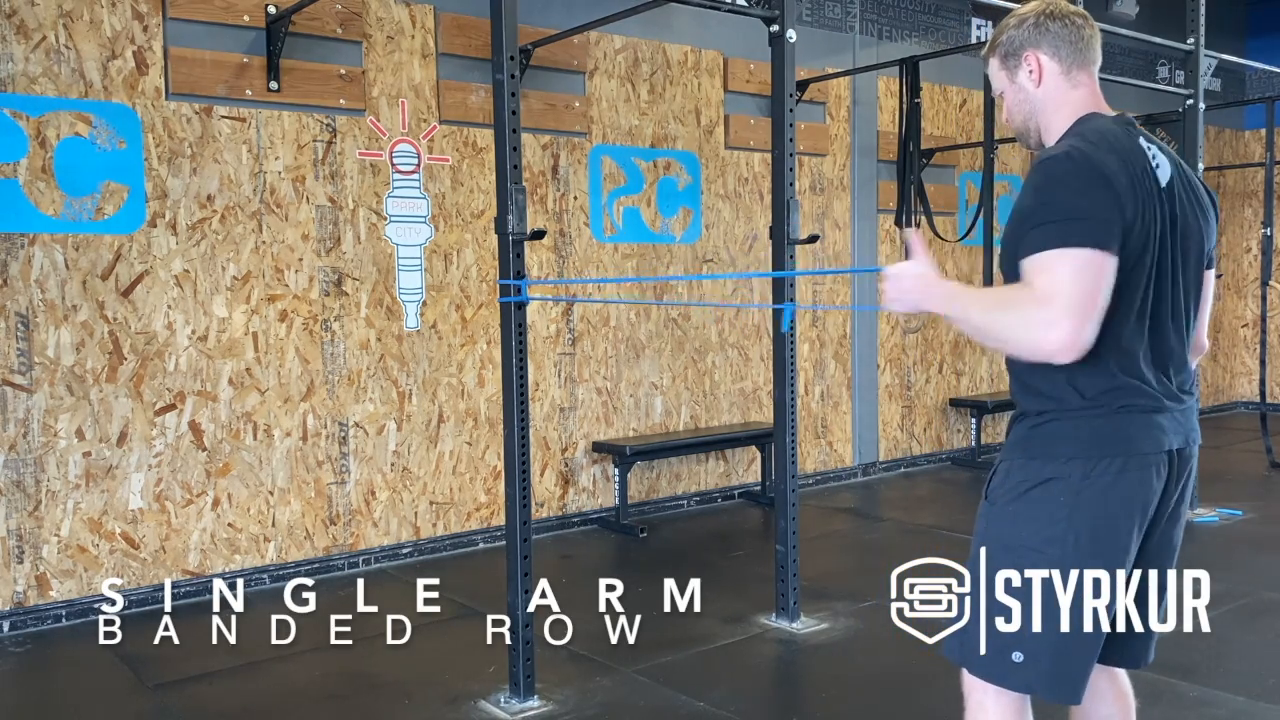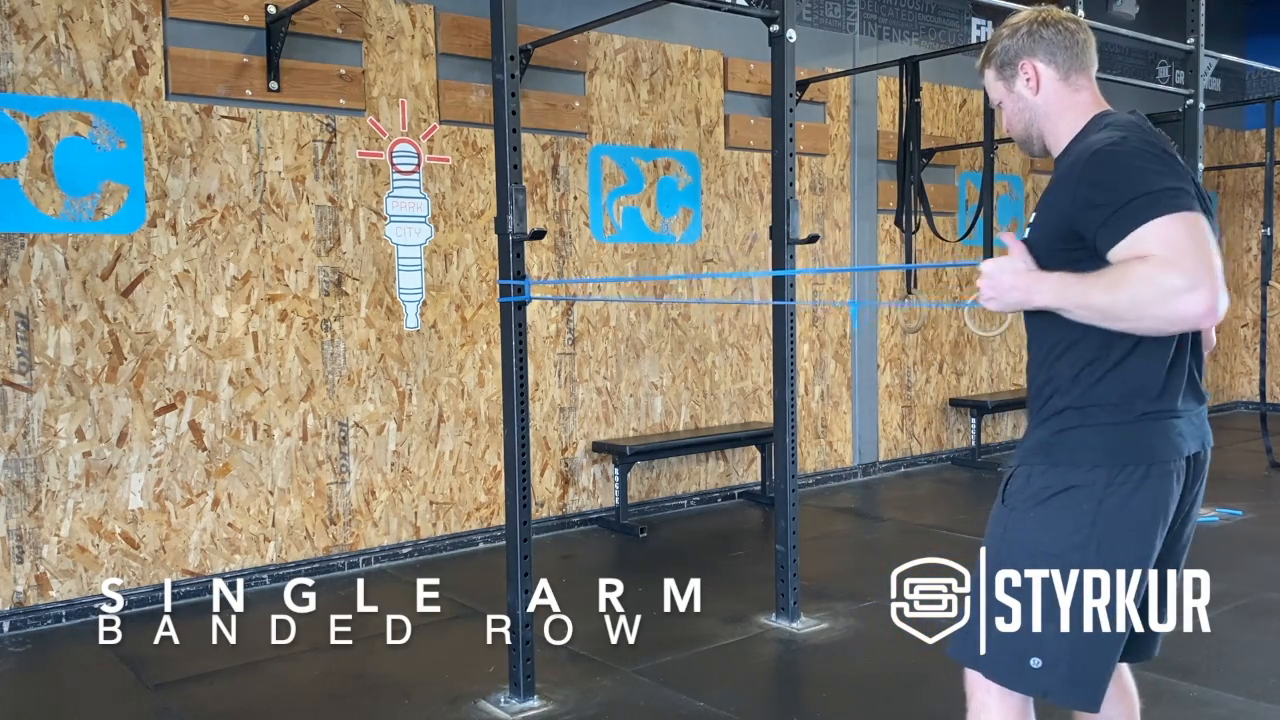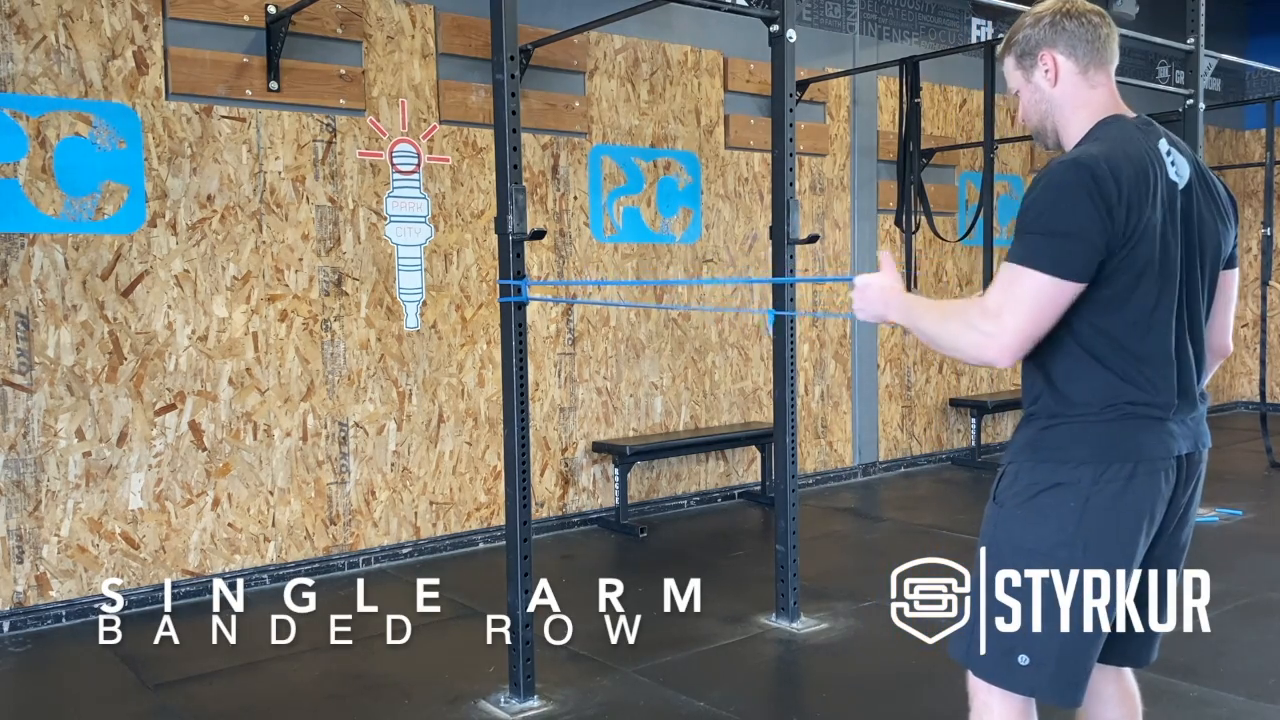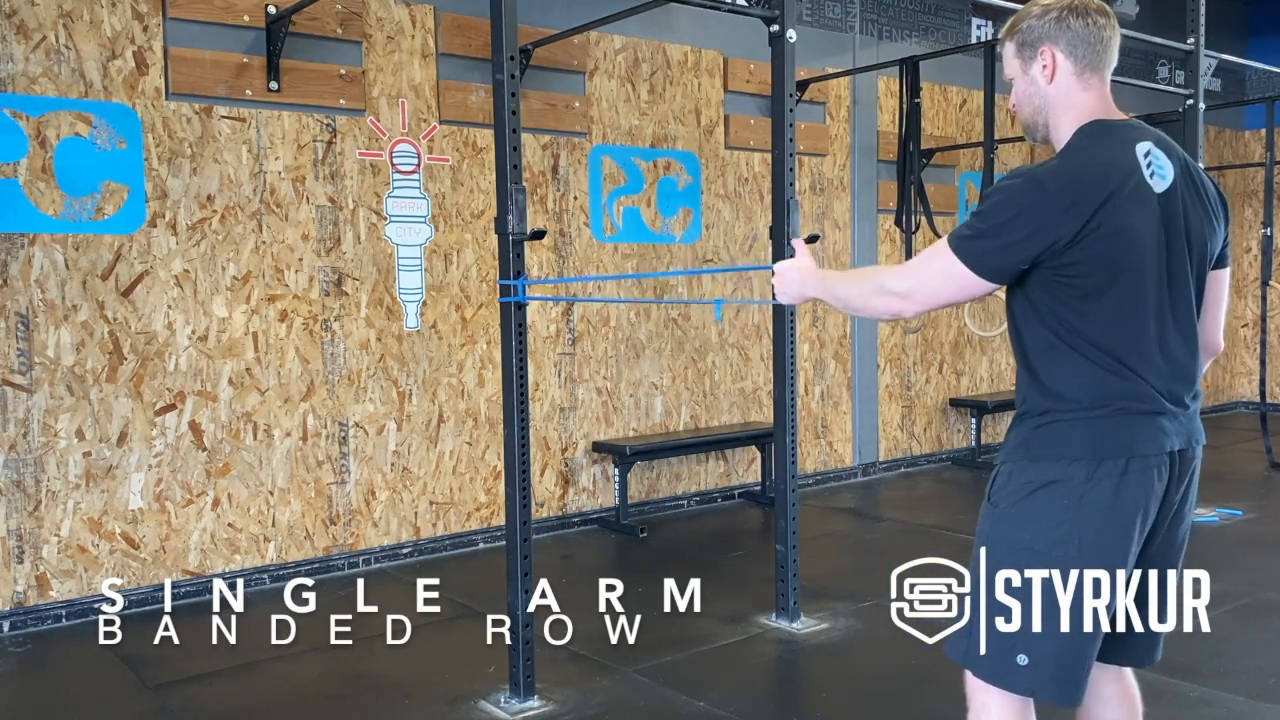
dt=0.4s
person 1, frame 1
left shoulder: (1071, 171)
right shoulder: (1176, 175)
left elbow: (1059, 331)
right elbow: (1195, 339)
left wrist: (933, 289)
left hip: (1072, 458)
right hip: (1164, 447)
right knee: (1098, 659)
person 1, frame 2
left shoulder: (1111, 158)
right shoulder: (1124, 159)
left elbow: (1193, 295)
right elbow: (1194, 331)
left wrist: (1036, 285)
left hip: (1092, 462)
right hip: (1166, 448)
right knee: (1099, 658)
person 1, frame 3
left shoulder: (1080, 178)
right shoulder: (1197, 177)
left elbow: (996, 337)
right elbow: (1218, 342)
left wrist: (893, 302)
left hip: (1081, 466)
right hip: (1175, 454)
right knee: (1105, 661)
person 1, frame 4
left shoulder: (1052, 188)
right shoulder: (1191, 178)
left elbow: (906, 292)
right elbow: (1209, 340)
left wrist: (812, 281)
left hip: (1075, 465)
right hip: (1170, 454)
right knee: (1104, 660)
